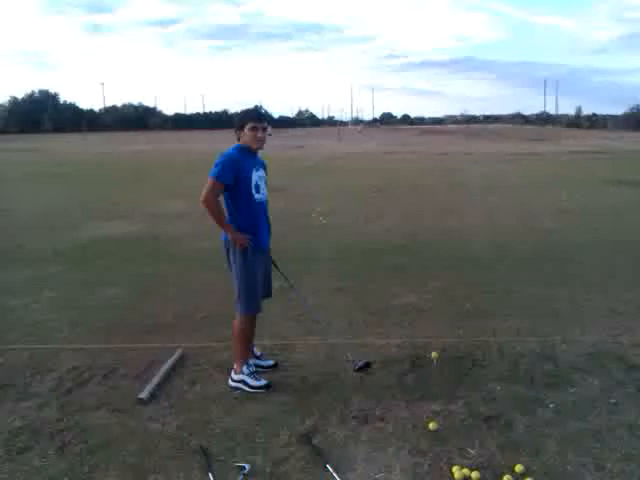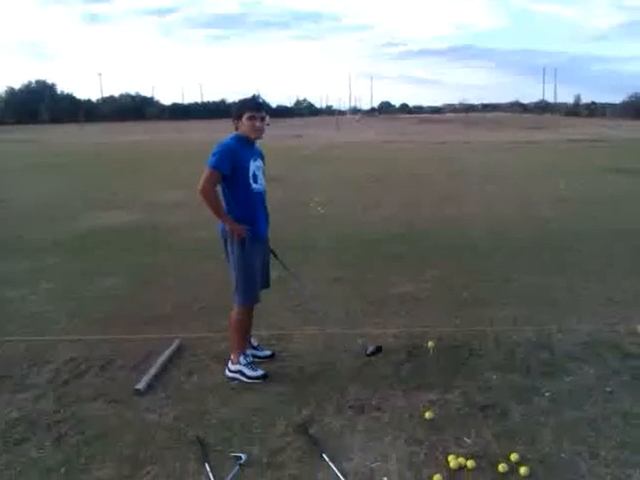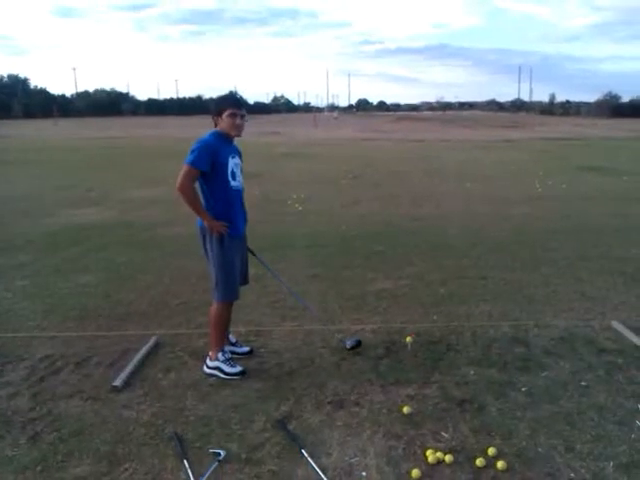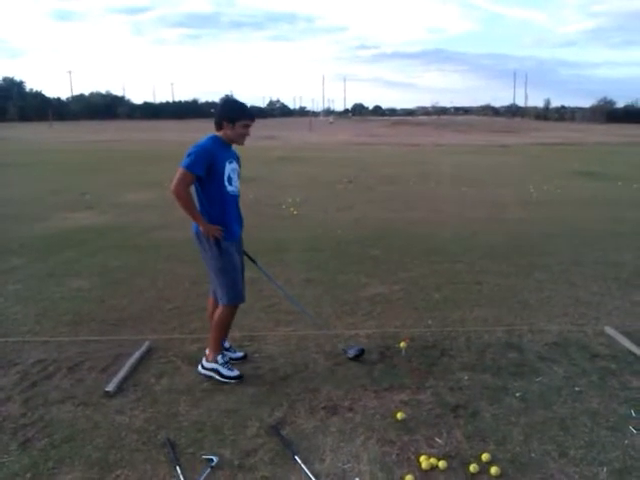
dt=0.5s
person 1, frame 1
left shoulder: (259, 162)
right shoulder: (231, 159)
right elbow: (207, 197)
right wrist: (231, 232)
left hip: (260, 242)
right hip: (243, 245)
left knee: (255, 303)
right knee: (247, 307)
left ankle: (249, 352)
right ankle: (239, 370)
person 1, frame 2
left shoulder: (256, 152)
right shoulder: (228, 149)
right elbow: (205, 188)
right wrist: (229, 223)
left hip: (258, 232)
right hip: (241, 235)
left knee: (252, 294)
right knee: (244, 298)
left ankle: (246, 343)
right ankle: (236, 361)
person 1, frame 3
left shoulder: (233, 149)
right shoulder: (207, 145)
right elbow: (183, 184)
right wrist: (208, 219)
left hip: (236, 229)
right hip: (220, 232)
left knee: (231, 290)
right knee: (224, 294)
left ankle: (224, 339)
right ankle: (215, 357)
person 1, frame 4
left shoulder: (231, 154)
right shoulder: (204, 150)
right elbow: (178, 188)
right wrist: (203, 224)
left hip: (231, 233)
right hip: (216, 236)
left knee: (220, 293)
right knee: (231, 297)
left ankle: (217, 345)
right ankle: (212, 358)
